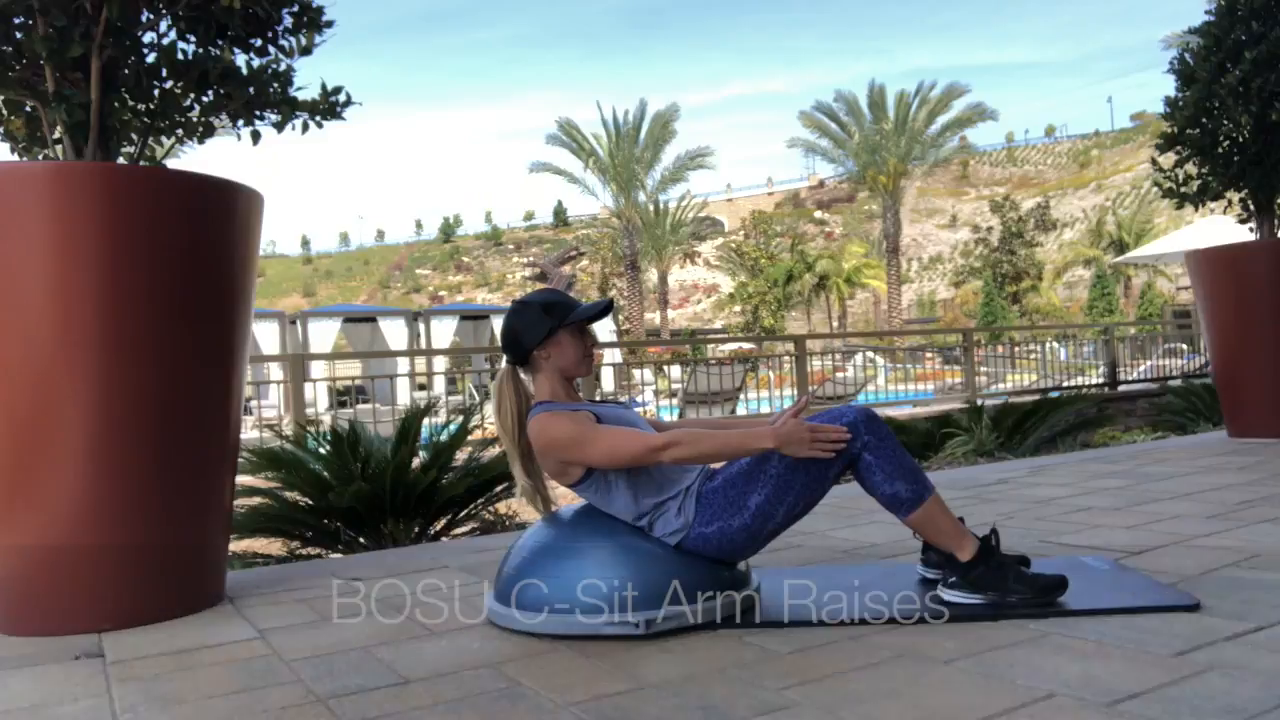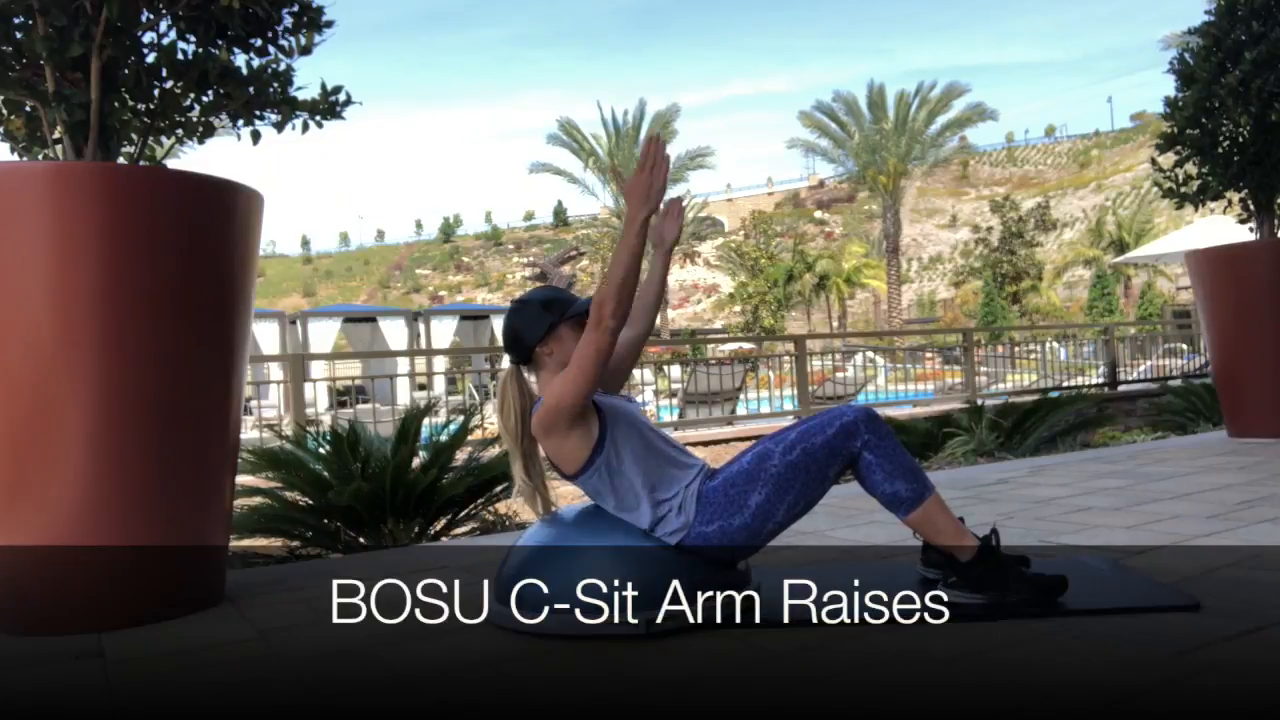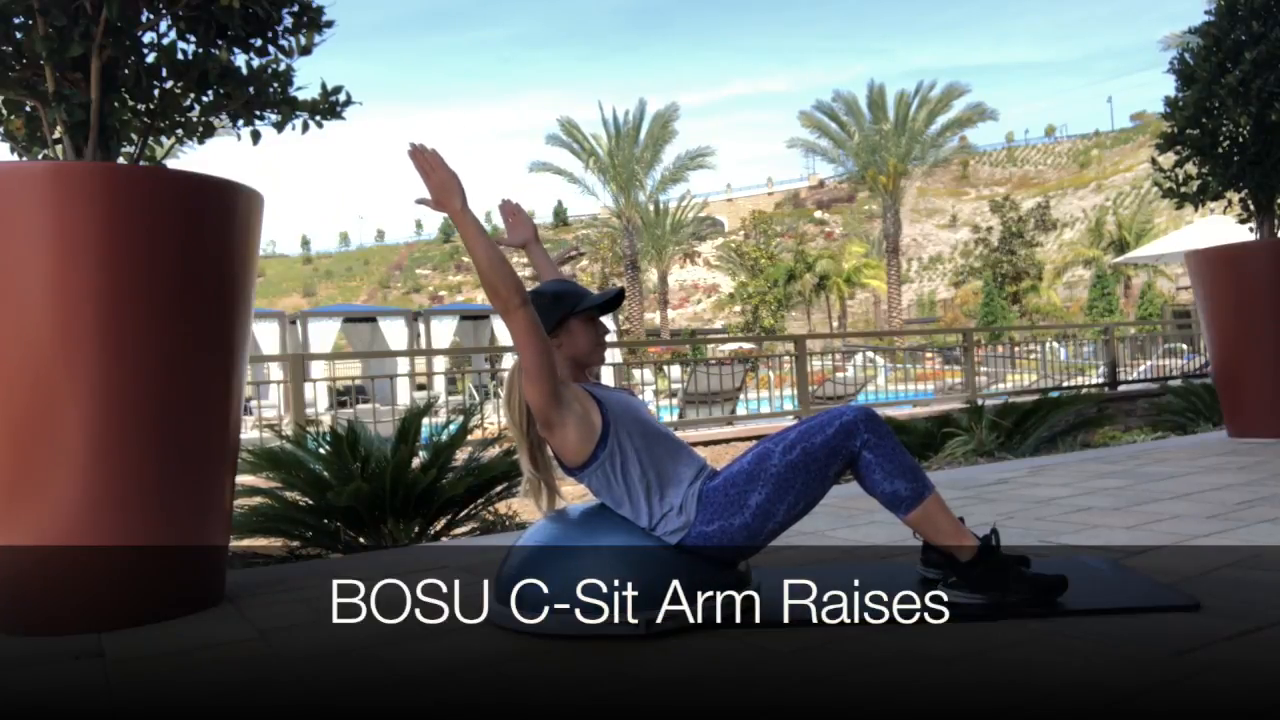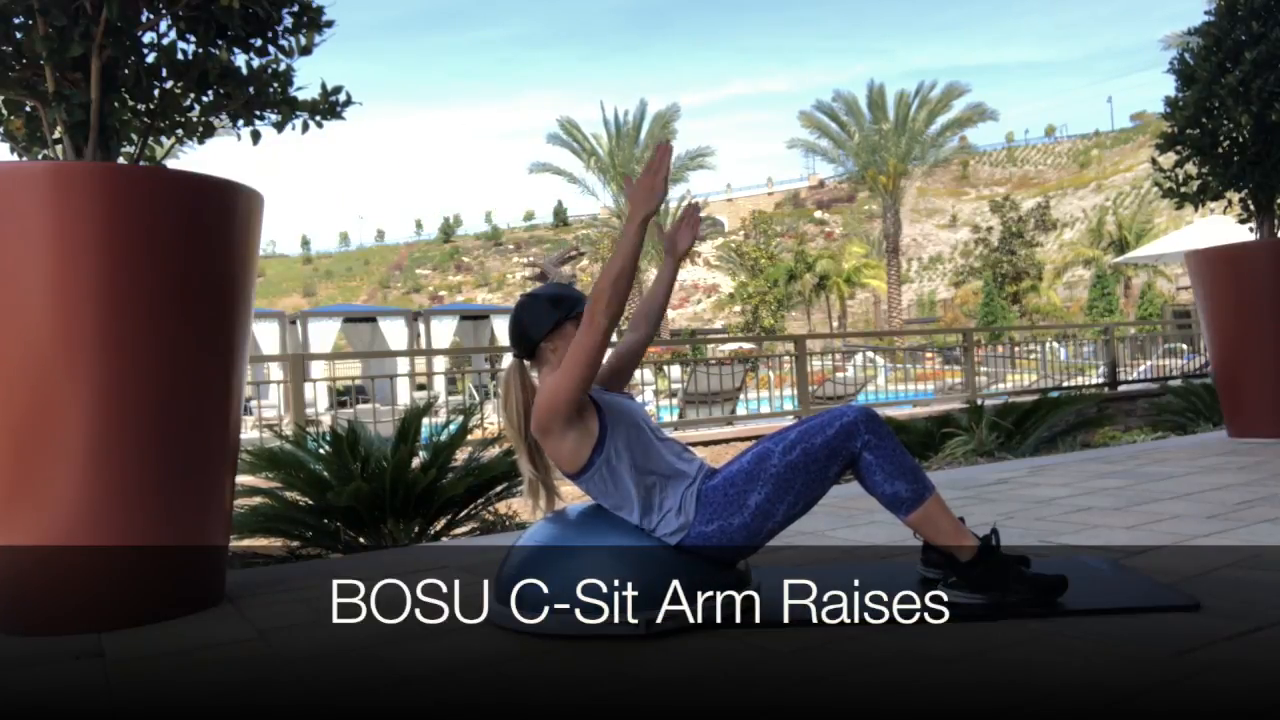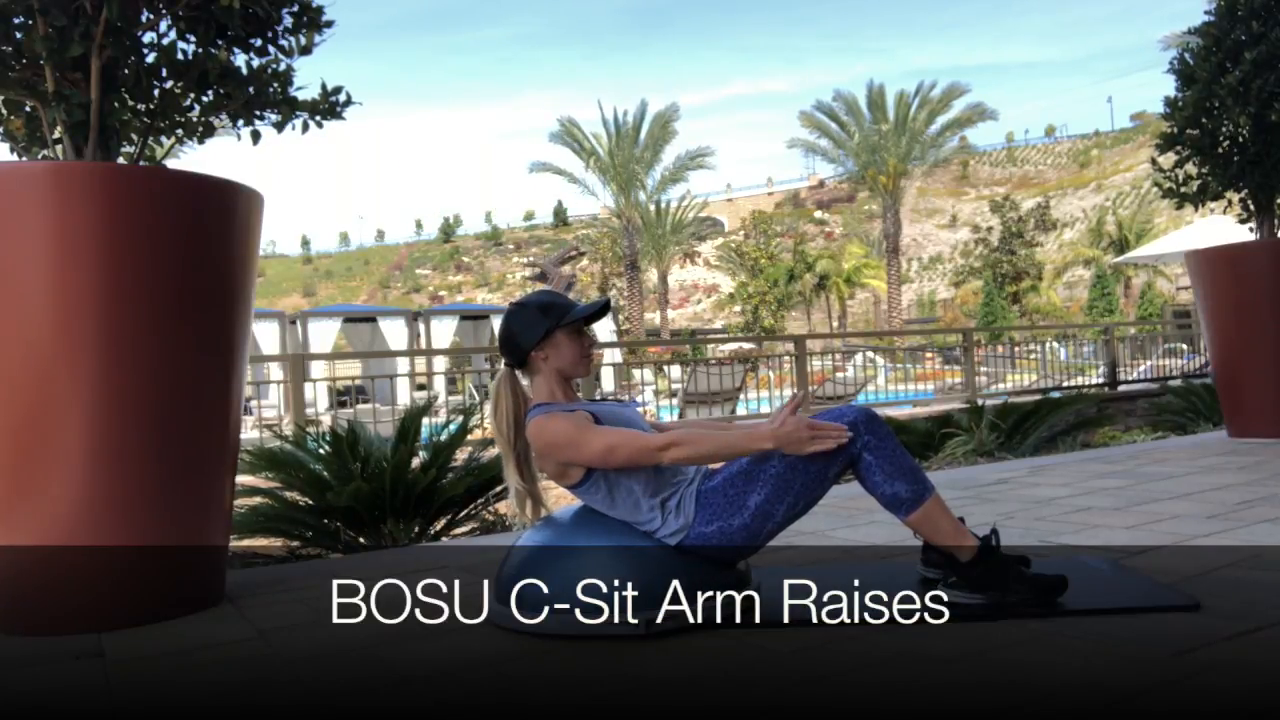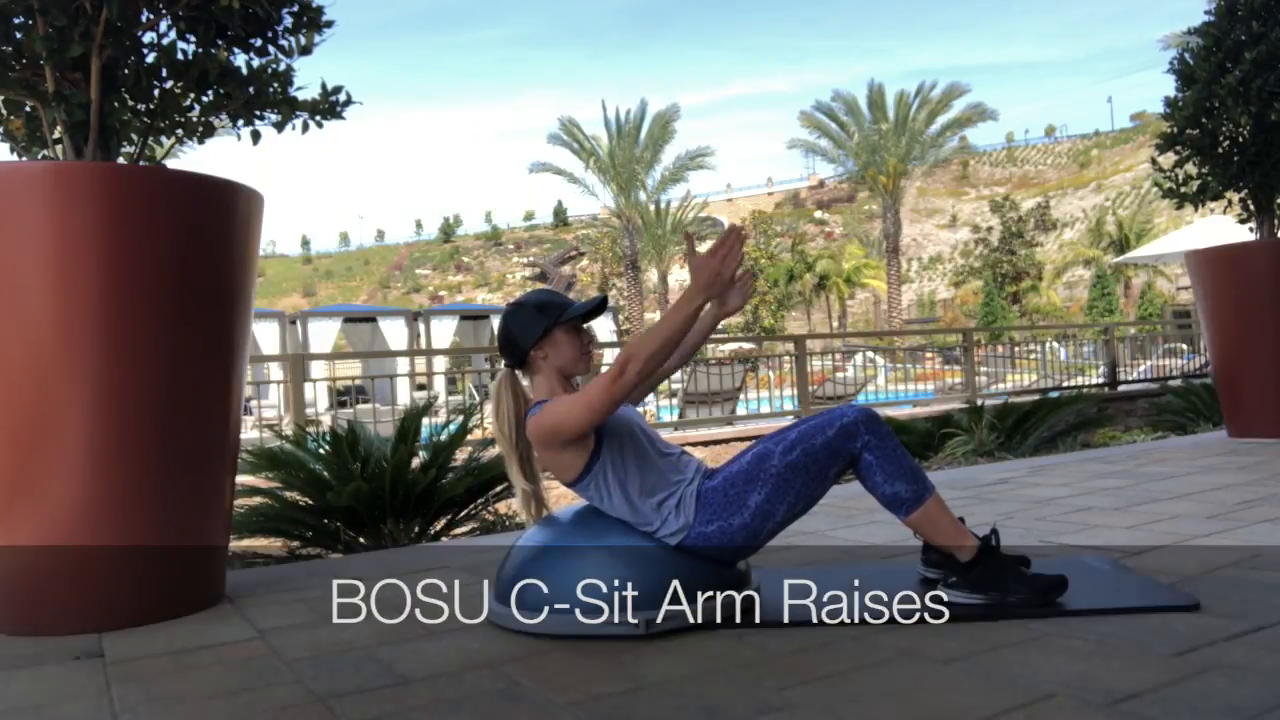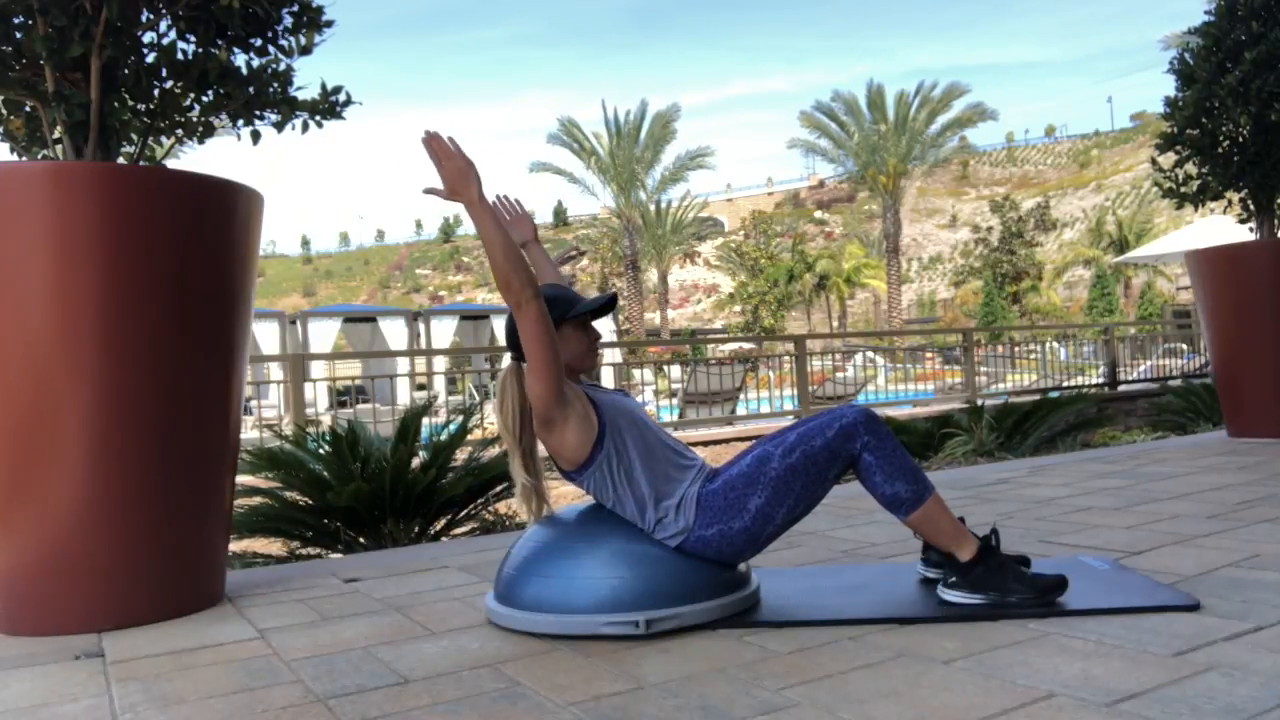
dt=0.7s
person 1, frame 1
left shoulder: (582, 412)
right shoulder: (549, 428)
left elbow: (676, 426)
right elbow: (663, 449)
left wrist: (765, 424)
right wrist: (770, 440)
left hip: (707, 502)
right hip: (701, 522)
left knee: (852, 427)
right knee: (855, 428)
left ankle: (951, 551)
right ankle: (973, 564)
person 1, frame 2
left shoulder: (589, 396)
right shoulder: (555, 414)
left elbow: (638, 326)
right elbow: (605, 320)
left wrist: (661, 248)
right wrist: (636, 211)
left hip: (707, 506)
right hip: (700, 524)
left knee: (853, 427)
right knee: (856, 427)
left ankle: (954, 550)
right ankle: (973, 562)
person 1, frame 3
left shoulder: (581, 392)
right shoulder: (555, 406)
left elbow: (563, 308)
right elbow: (516, 308)
left wrist: (532, 244)
right wrist: (459, 210)
left hip: (710, 507)
right hip: (706, 522)
left knee: (853, 427)
right knee: (858, 426)
left ankle: (954, 551)
right ankle: (971, 561)
person 1, frame 4
left shoulder: (586, 400)
right shoulder: (553, 409)
left elbow: (640, 334)
right elbow: (596, 323)
left wrist: (672, 261)
right wrist: (636, 220)
left hip: (710, 504)
right hip: (705, 522)
left knee: (854, 427)
right knee: (858, 428)
left ankle: (953, 554)
right ankle: (973, 566)
person 1, frame 5
left shoulder: (576, 413)
right shoulder: (548, 430)
left elbow: (675, 429)
right elbow: (663, 449)
left wrist: (764, 427)
right wrist: (770, 439)
left hip: (706, 501)
right hip: (703, 521)
left knee: (852, 427)
right knee: (859, 429)
left ankle: (951, 550)
right ankle: (974, 564)
person 1, frame 6
left shoulder: (575, 403)
right shoulder: (548, 422)
left elbow: (656, 372)
right elbow: (630, 369)
left wrist: (711, 317)
right wrist: (693, 296)
left hip: (705, 494)
right hip: (701, 524)
left knee: (852, 425)
right knee: (857, 427)
left ankle: (953, 553)
right ankle: (973, 561)
person 1, frame 7
left shoulder: (576, 394)
right shoulder: (553, 409)
left elbow: (564, 308)
right elbow: (525, 302)
left wrist: (531, 245)
right wrist: (472, 197)
left hip: (707, 500)
right hip: (704, 524)
left knee: (852, 426)
right knee: (856, 428)
left ankle: (949, 550)
right ankle: (973, 566)
